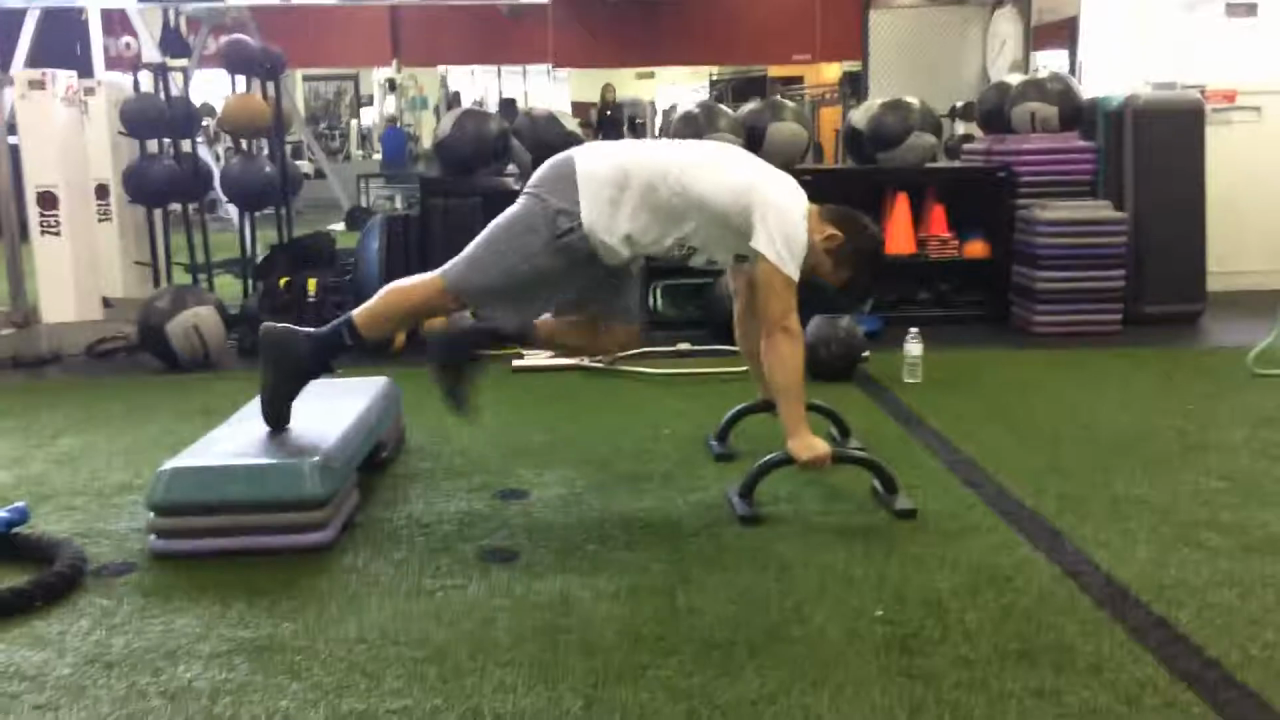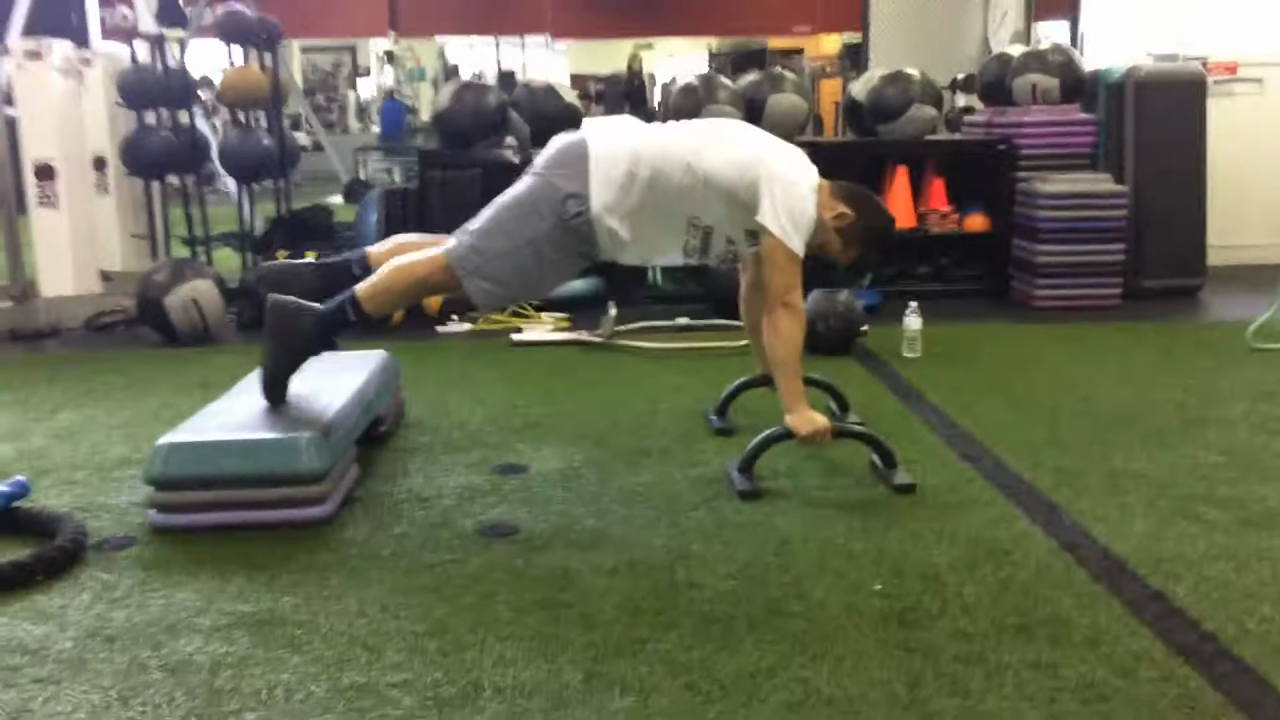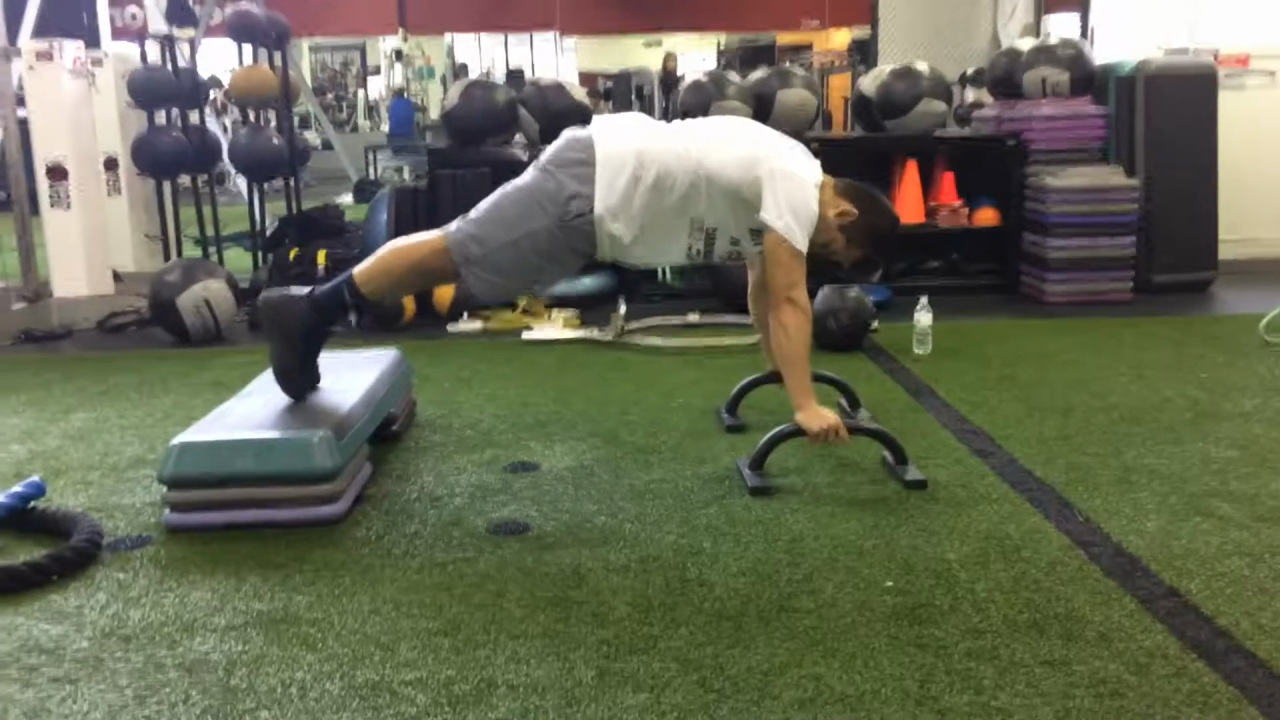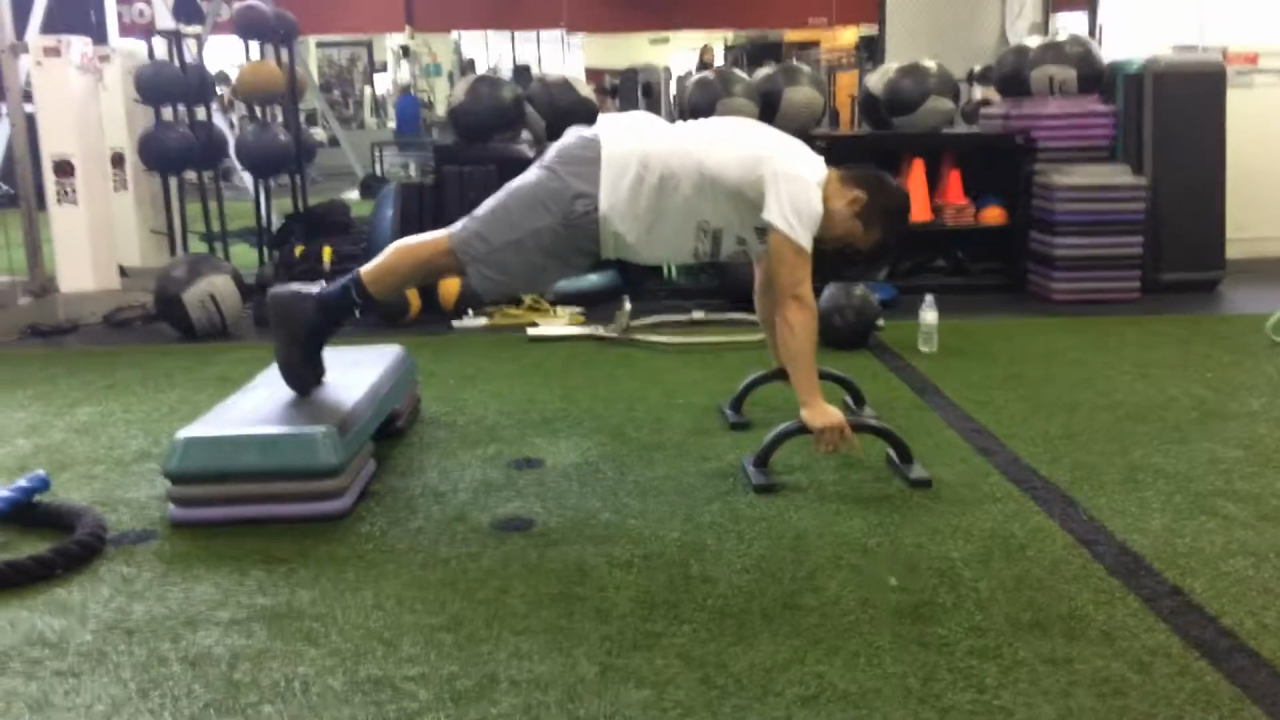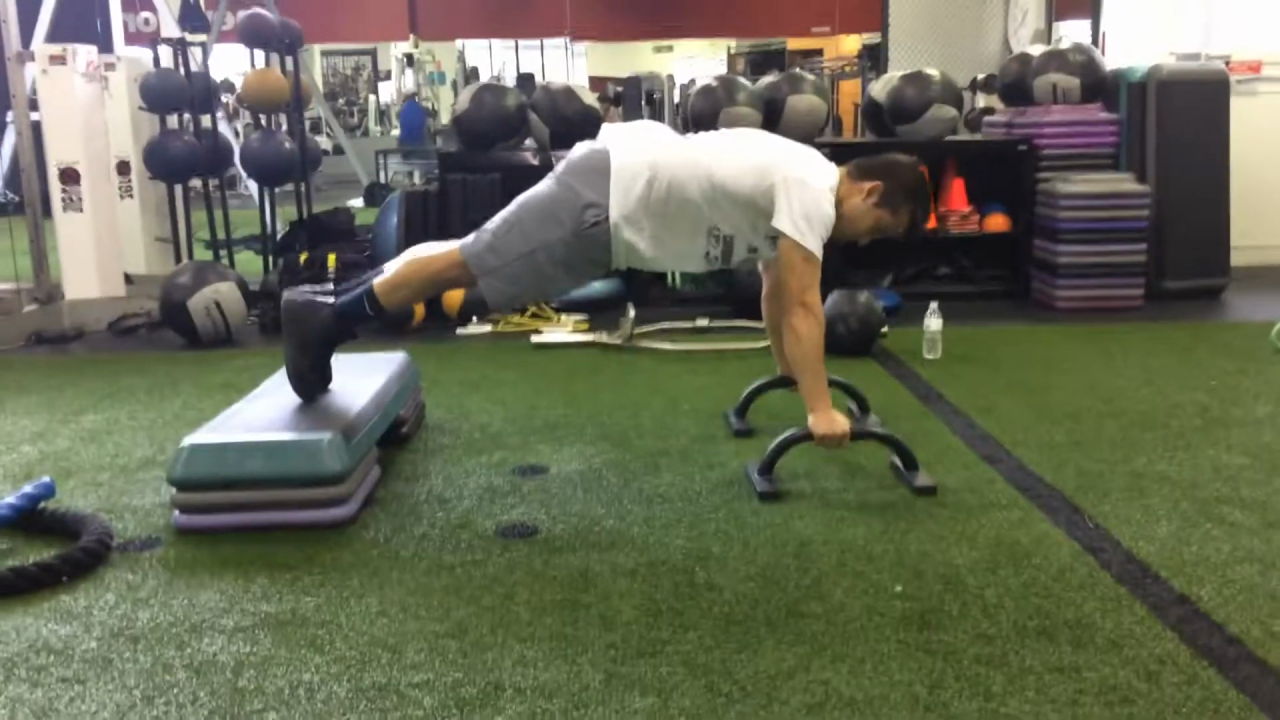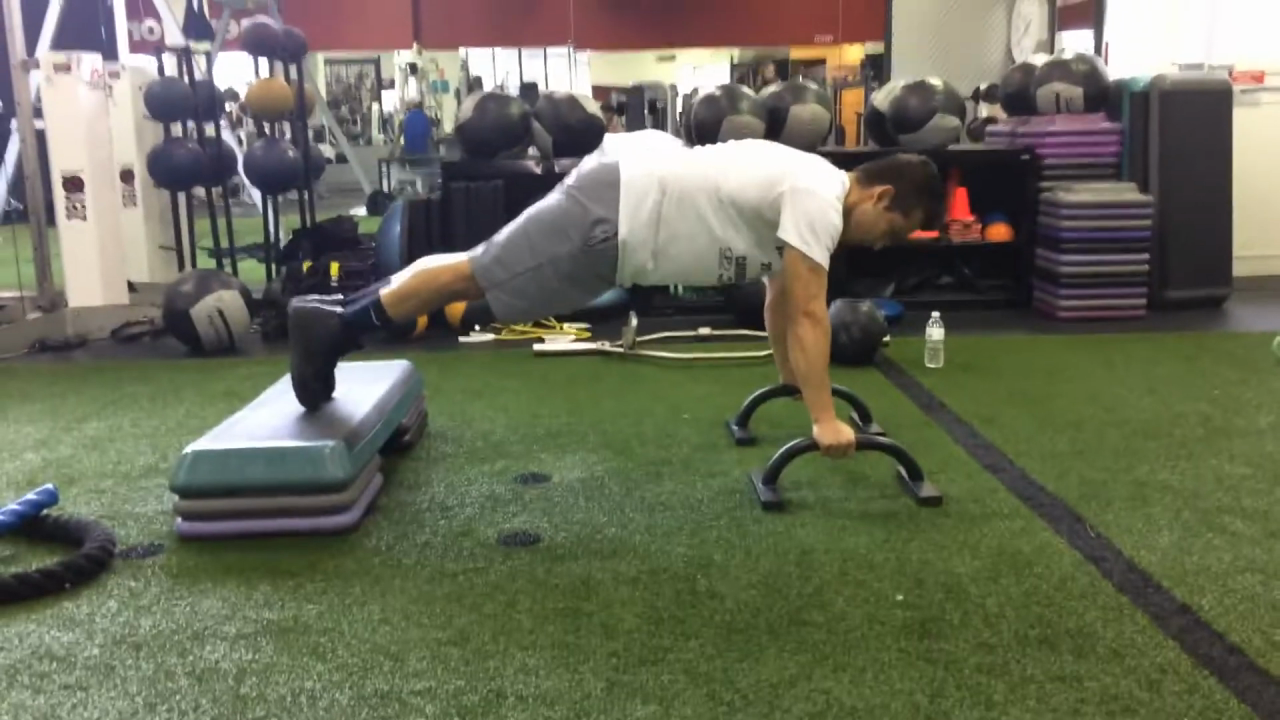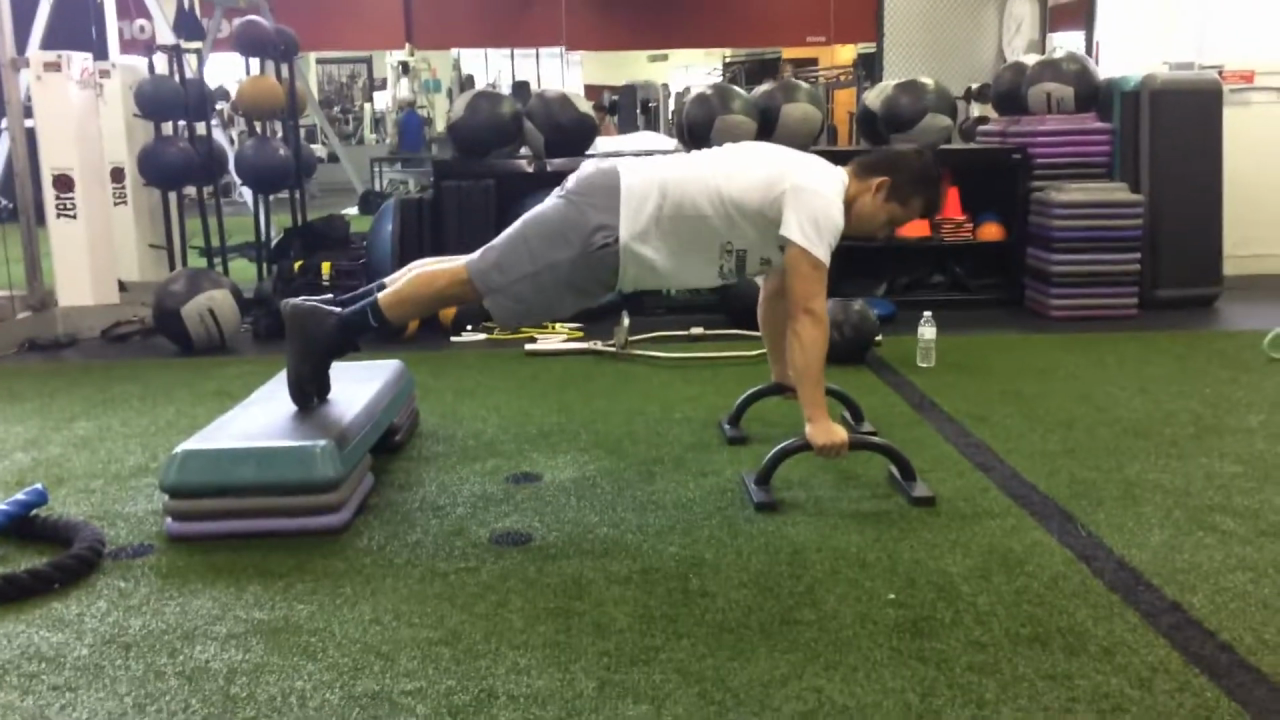
dt=0.3s
person 1, frame 1
left shoulder: (766, 209)
right shoulder: (785, 217)
left elbow: (748, 307)
right elbow: (782, 328)
left wrist: (769, 395)
right wrist: (798, 433)
left hip: (600, 207)
right hip: (580, 205)
left knee: (614, 332)
right knee: (452, 288)
left ankle: (468, 344)
right ankle: (304, 349)
person 1, frame 2
left shoulder: (776, 183)
right shoulder: (795, 195)
left elbow: (756, 287)
right elbow: (784, 304)
left wrist: (770, 370)
right wrist: (796, 408)
left hip: (597, 177)
right hip: (589, 188)
left knee: (462, 253)
right knee: (453, 266)
left ankle: (319, 276)
right ankle: (309, 326)
person 1, frame 3
left shoulder: (780, 180)
right shoulder: (797, 191)
left elbow: (762, 285)
right elbow: (788, 300)
left wrist: (780, 366)
right wrist: (805, 405)
left hip: (601, 172)
right hip: (592, 190)
left knee: (456, 250)
right knee: (450, 256)
left ankle: (313, 309)
right ankle: (308, 311)
person 1, frame 4
left shoulder: (784, 179)
right shoulder: (802, 186)
left elbow: (769, 284)
right elbow: (794, 297)
left wrist: (785, 363)
right wrist: (813, 401)
left hip: (605, 177)
right hip: (593, 187)
left knee: (461, 249)
right knee: (455, 251)
left ankle: (321, 300)
right ankle: (313, 308)
person 1, frame 5
left shoulder: (799, 184)
right shoulder: (813, 193)
left elbow: (777, 290)
right elbow: (802, 305)
left wrist: (790, 372)
right wrist: (820, 409)
left hip: (614, 189)
right hip: (604, 200)
left knee: (471, 258)
right knee: (468, 266)
left ankle: (333, 304)
right ankle: (329, 319)
person 1, frame 6
left shoulder: (809, 191)
right shoulder: (820, 203)
left elbow: (781, 296)
right elbow: (808, 314)
left wrist: (790, 376)
right wrist: (824, 418)
left hip: (619, 202)
right hip: (610, 214)
left knee: (478, 269)
right knee: (472, 277)
left ankle: (340, 312)
right ankle: (331, 327)
person 1, frame 7
left shoulder: (806, 187)
right shoulder: (821, 198)
left elbow: (776, 294)
right elbow: (808, 311)
left wrist: (782, 374)
right wrist: (817, 417)
left hip: (617, 207)
right hip: (610, 222)
left knee: (475, 272)
right knee: (472, 282)
left ankle: (336, 310)
right ankle: (330, 326)
